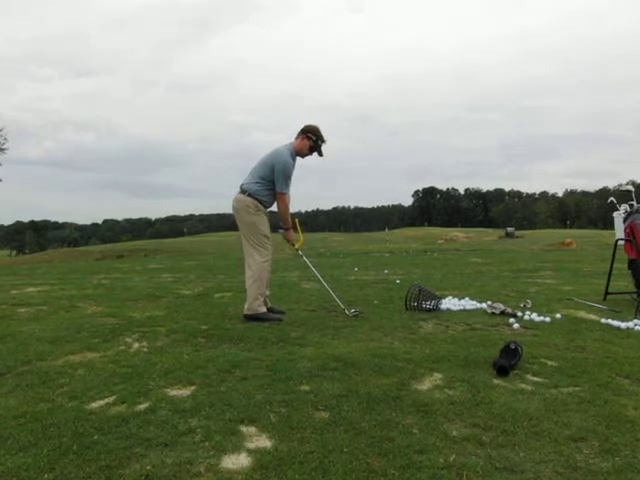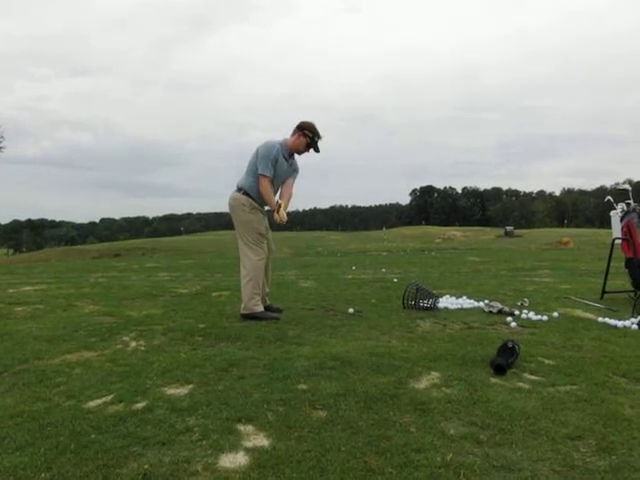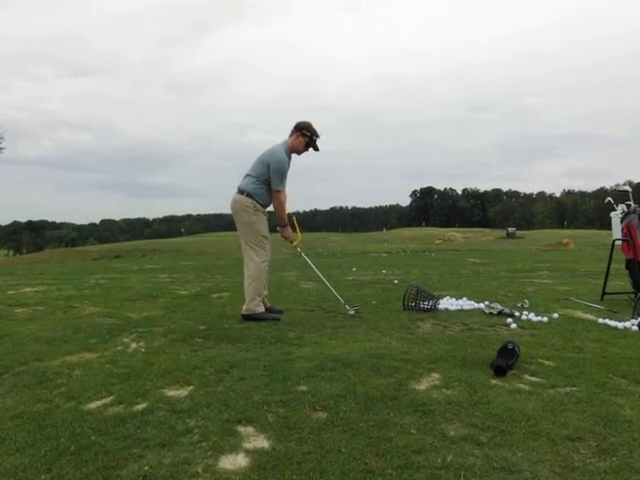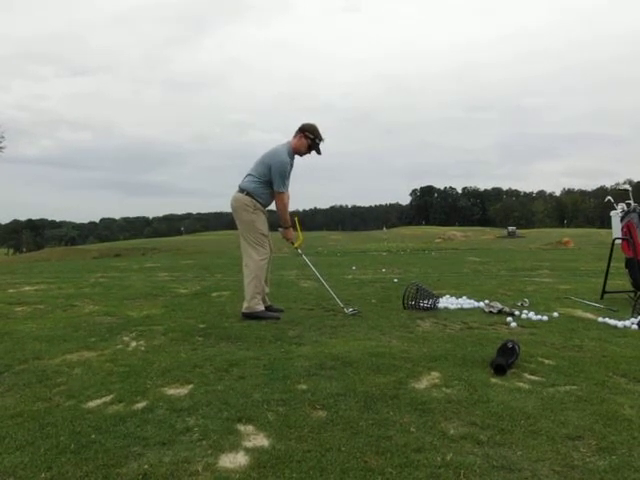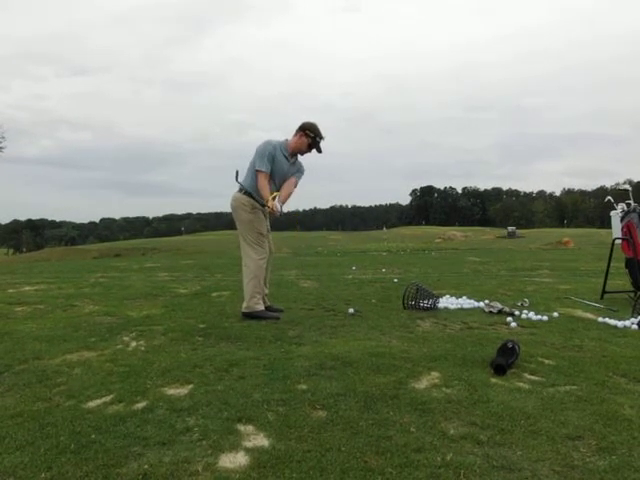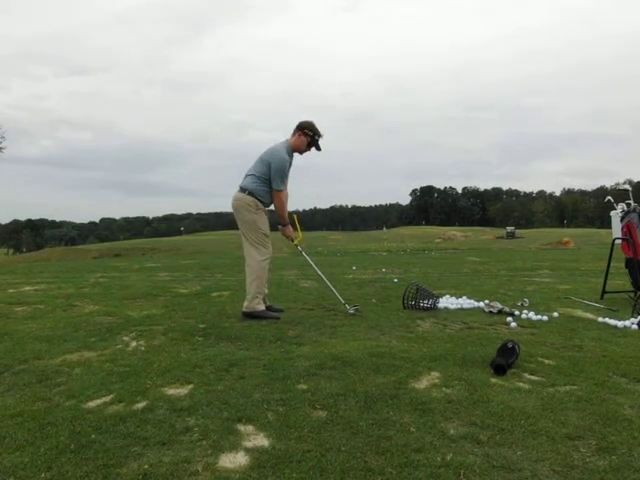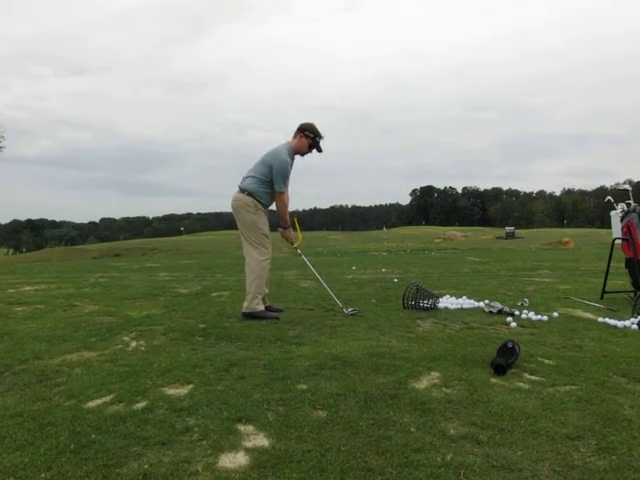
dt=0.7s
person 1, frame 1
left shoulder: (286, 156)
right shoulder: (284, 159)
left elbow: (284, 195)
right elbow: (281, 199)
left wrist: (286, 225)
right wrist: (288, 228)
left hip: (252, 204)
right hip: (249, 205)
left knee: (262, 254)
right knee: (260, 256)
left ankle: (261, 303)
right ankle: (254, 308)
person 1, frame 2
left shoulder: (293, 164)
right shoulder: (270, 148)
left elbow: (287, 189)
right elbow: (264, 183)
left wrist: (282, 208)
right wrist: (275, 209)
left hip: (256, 206)
right hip: (245, 203)
left knee: (265, 252)
right knee: (254, 254)
left ankle: (260, 301)
right ankle: (251, 308)
person 1, frame 3
left shoulder: (283, 155)
right shoulder: (279, 157)
left elbow: (281, 193)
right elbow: (277, 196)
left wrist: (284, 222)
right wrist: (284, 225)
left hip: (251, 205)
right hip: (248, 205)
left knee: (261, 255)
right knee: (258, 256)
left ankle: (259, 303)
right ankle: (252, 308)
person 1, frame 4
left shoulder: (286, 156)
right shoulder: (281, 158)
left elbow: (284, 193)
right elbow: (280, 198)
left wrist: (285, 224)
right wrist: (287, 226)
left hip: (252, 204)
right hip: (248, 204)
left knee: (264, 252)
right knee: (257, 254)
left ankle: (260, 301)
right ankle: (252, 307)
person 1, frame 5
left shoulder: (298, 167)
right shoulder: (269, 147)
left elbow: (288, 187)
right elbow: (262, 179)
left wrist: (278, 204)
right wrist: (269, 201)
left hip: (259, 206)
right hip: (246, 202)
left knee: (266, 253)
right knee: (256, 254)
left ankle: (261, 301)
right ankle: (252, 306)
person 1, frame 6
left shoulder: (286, 155)
right shoulder: (280, 156)
left elbow: (283, 191)
right elbow: (278, 195)
left wrist: (285, 221)
right wrist: (285, 224)
left hip: (252, 203)
right hip: (249, 203)
left knee: (262, 253)
right knee: (259, 254)
left ankle: (259, 301)
right ankle: (253, 306)
person 1, frame 7
left shoulder: (286, 155)
right shoulder: (282, 158)
left elbow: (283, 194)
right elbow: (280, 197)
left wrist: (285, 224)
right wrist: (286, 227)
left hip: (251, 203)
right hip: (249, 204)
left knee: (261, 253)
right knee: (259, 254)
left ankle: (260, 302)
right ankle: (252, 306)
